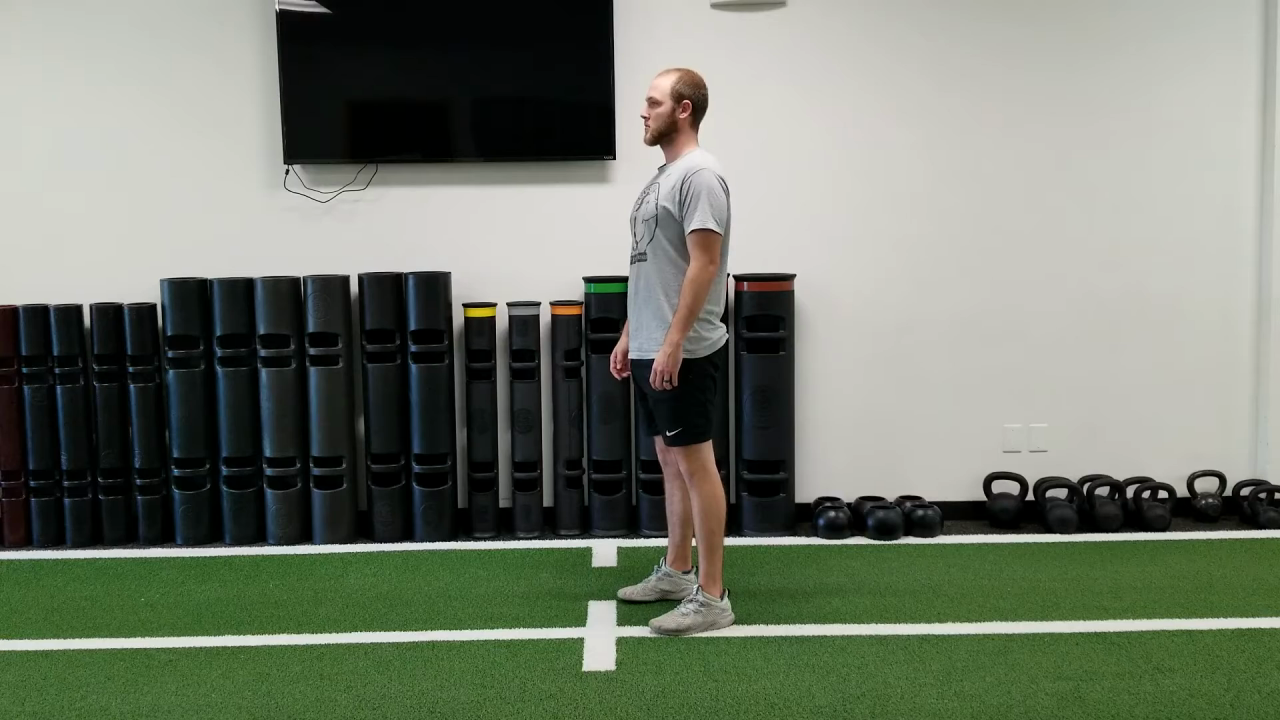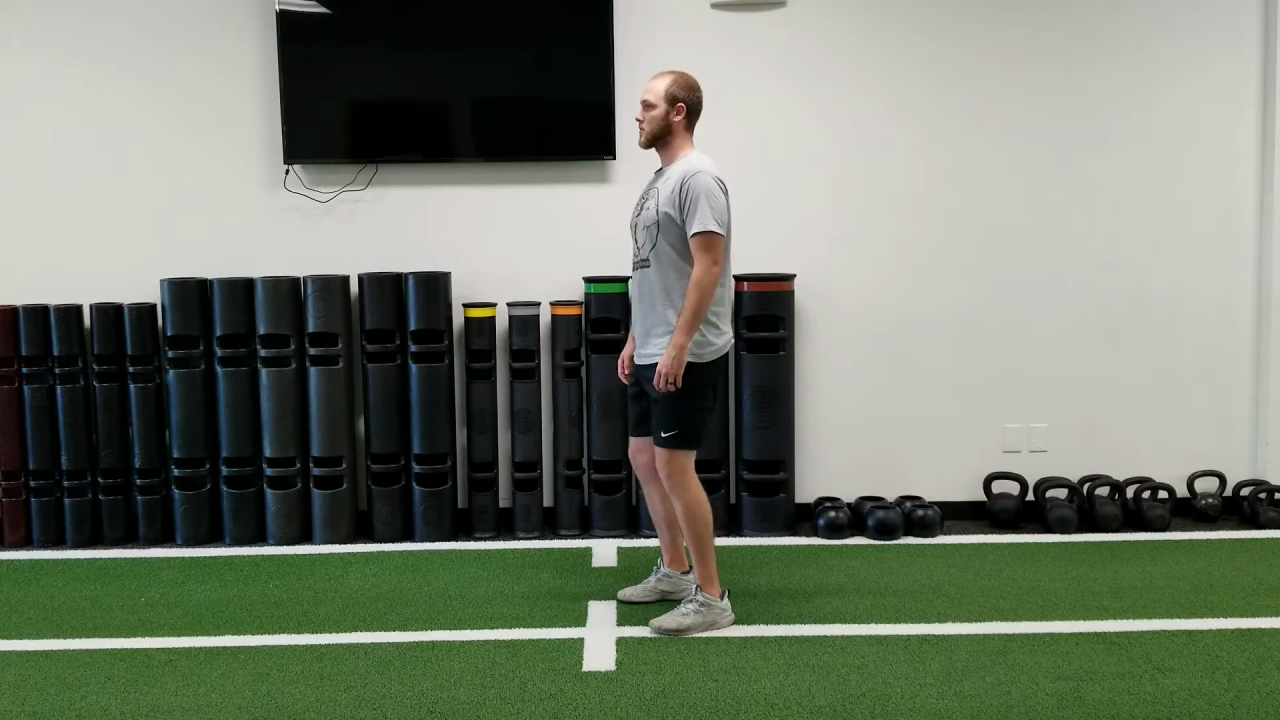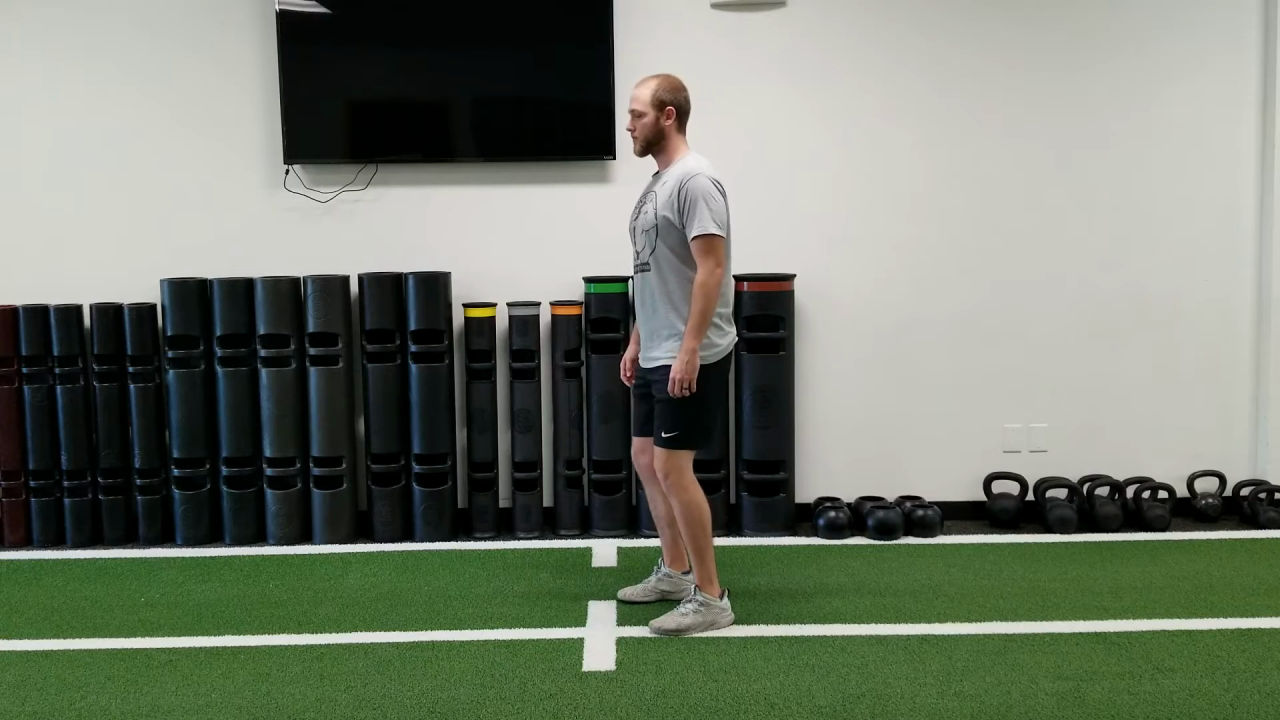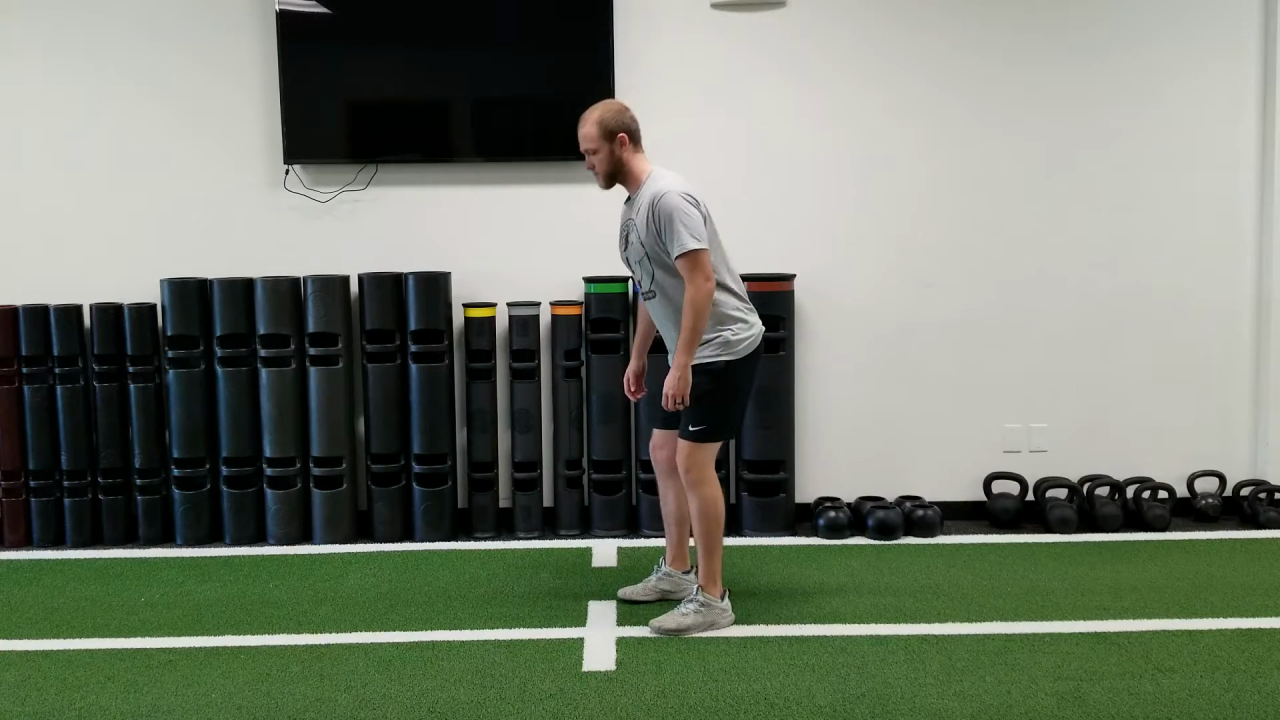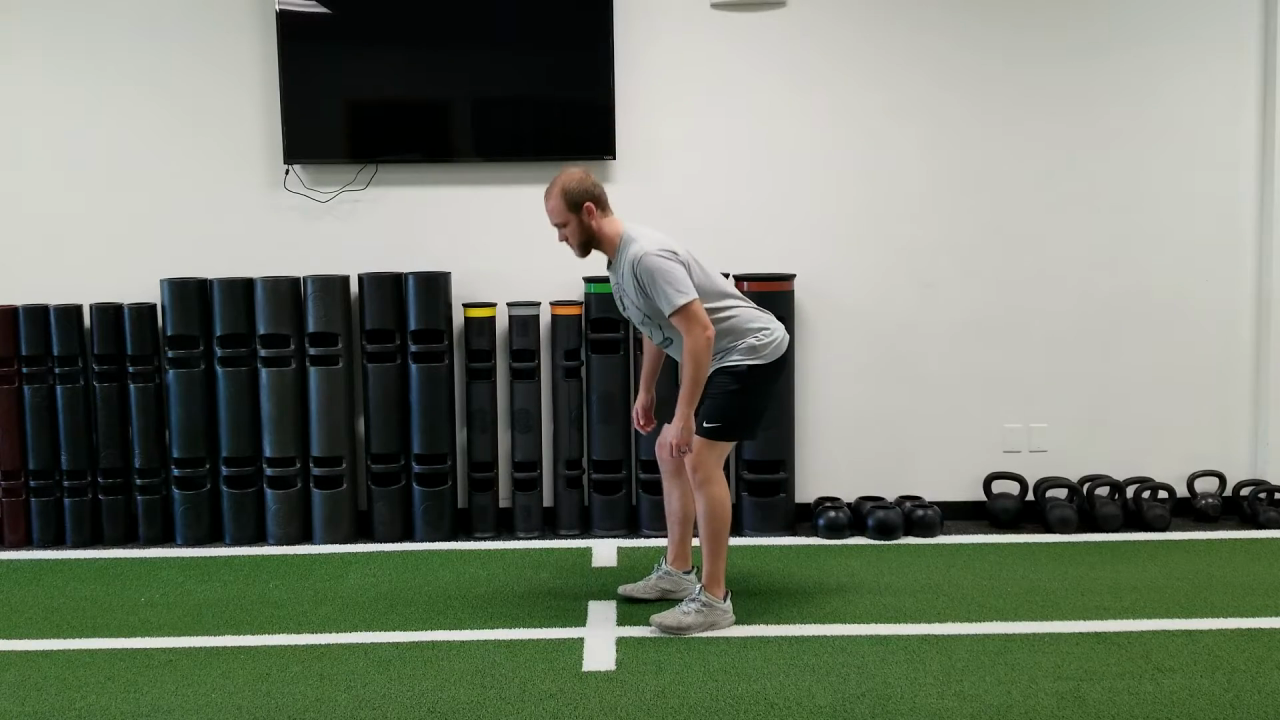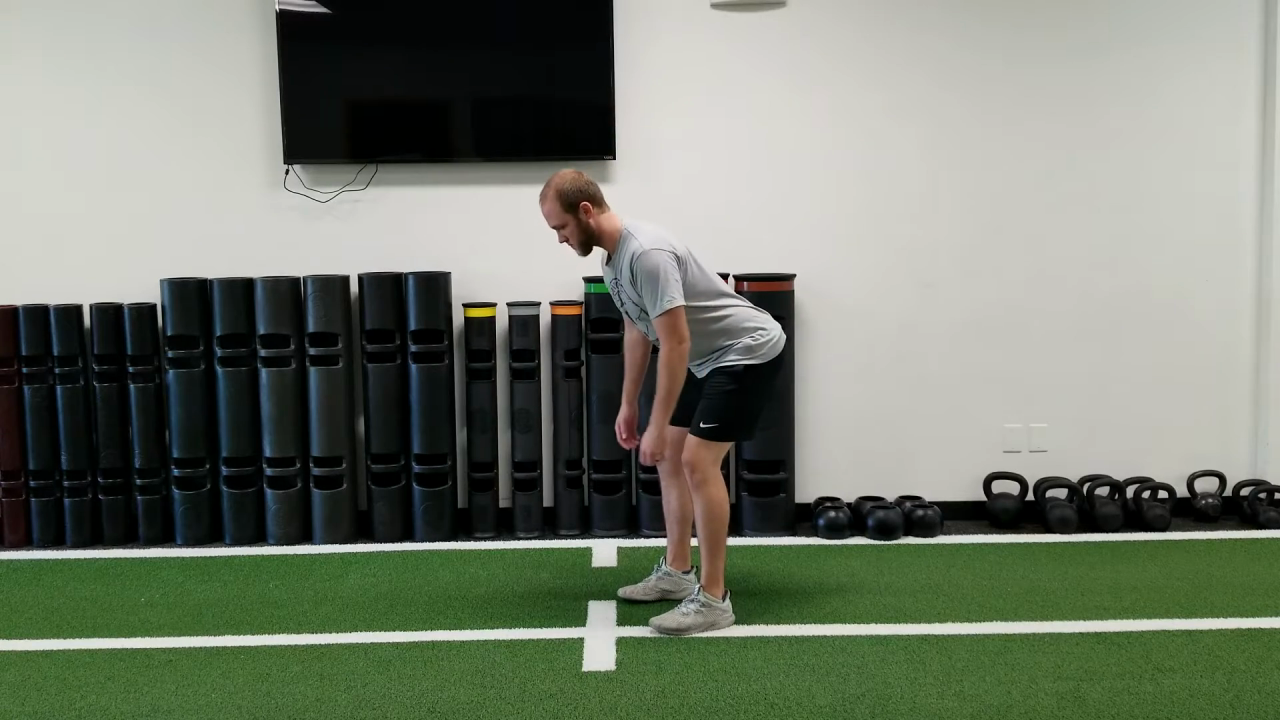
dt=0.5s
person 1, frame 1
left shoulder: (699, 174)
right shoulder: (665, 176)
left elbow: (703, 265)
left wrist: (673, 344)
right wrist: (629, 337)
left hip: (683, 353)
right hip: (652, 350)
left knee: (694, 465)
right knee: (670, 462)
left ankle: (711, 596)
right ankle: (675, 570)
person 1, frame 2
left shoulder: (697, 177)
right shoulder: (660, 180)
left elbow: (708, 265)
left wrist: (679, 346)
right wrist: (634, 342)
left hip: (686, 356)
right hip: (653, 354)
left knee: (673, 469)
right knee: (644, 460)
left ankle: (710, 597)
right ankle: (674, 570)
person 1, frame 3
left shoulder: (694, 179)
right shoulder: (659, 183)
left elbow: (711, 268)
left wrist: (689, 350)
right wrist: (636, 343)
left hip: (687, 358)
right hip: (657, 356)
left knee: (672, 469)
right knee: (645, 459)
left ankle: (710, 597)
right ankle: (675, 572)
person 1, frame 4
left shoulder: (667, 196)
right shoulder: (635, 203)
left elbow: (701, 281)
left wrist: (681, 365)
right wrist: (638, 357)
left hip: (723, 348)
right hip: (693, 351)
left knee: (692, 463)
right knee: (663, 455)
left ankle: (712, 598)
right ankle: (675, 571)
person 1, frame 5
left shoulder: (646, 257)
right shoulder: (621, 258)
left elbow: (700, 333)
right elbow: (655, 327)
left wrist: (684, 416)
right wrist: (645, 392)
left hip: (752, 351)
right hip: (721, 354)
left knee: (700, 461)
right knee: (669, 454)
left ankle: (713, 598)
right ankle: (677, 571)
person 1, frame 6
left shoulder: (646, 254)
right shoulder: (613, 258)
left elbow: (675, 343)
right elbow: (638, 333)
left wrist: (657, 424)
right wrist: (627, 405)
left hip: (749, 351)
right hip: (712, 355)
left knee: (698, 462)
right knee: (670, 455)
left ankle: (713, 599)
right ankle: (677, 571)
